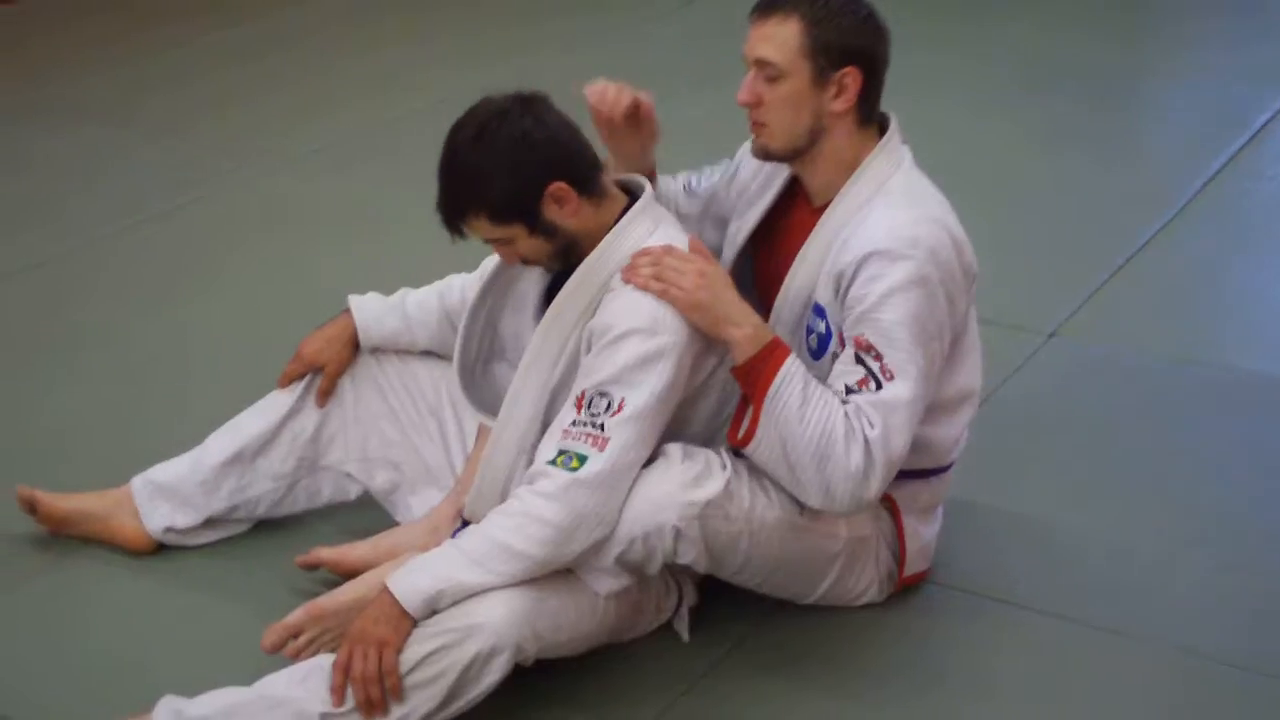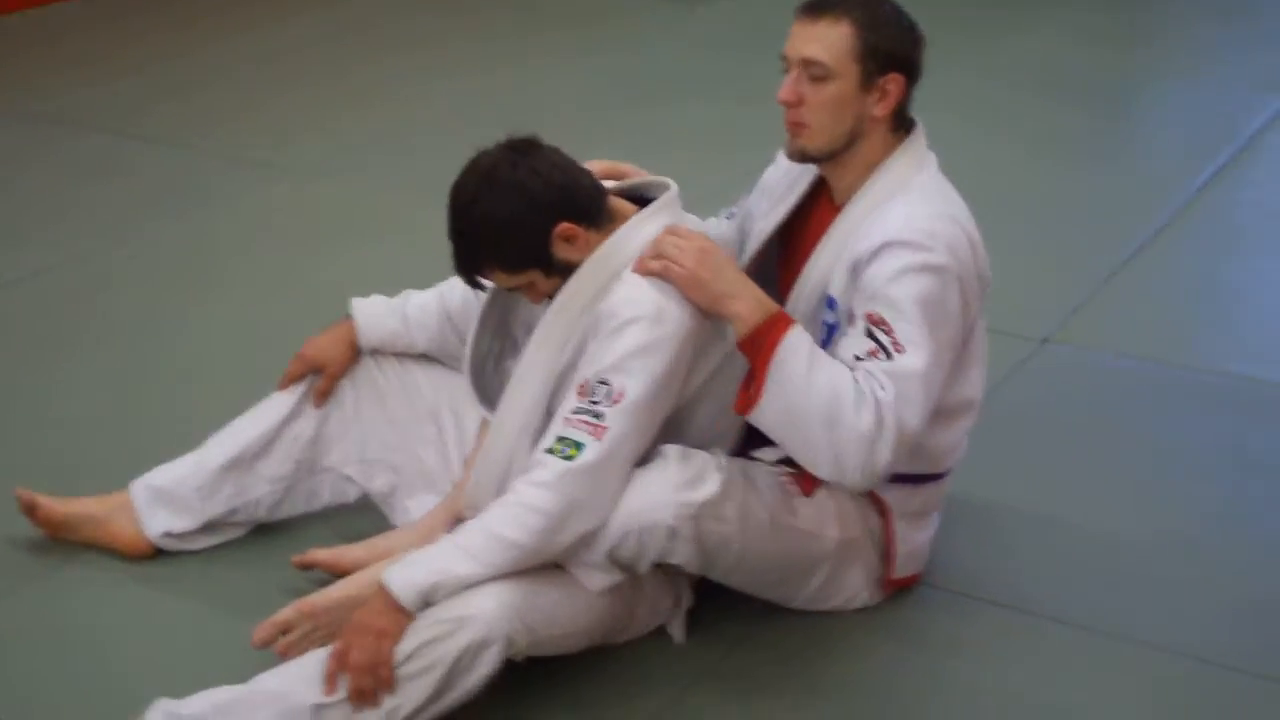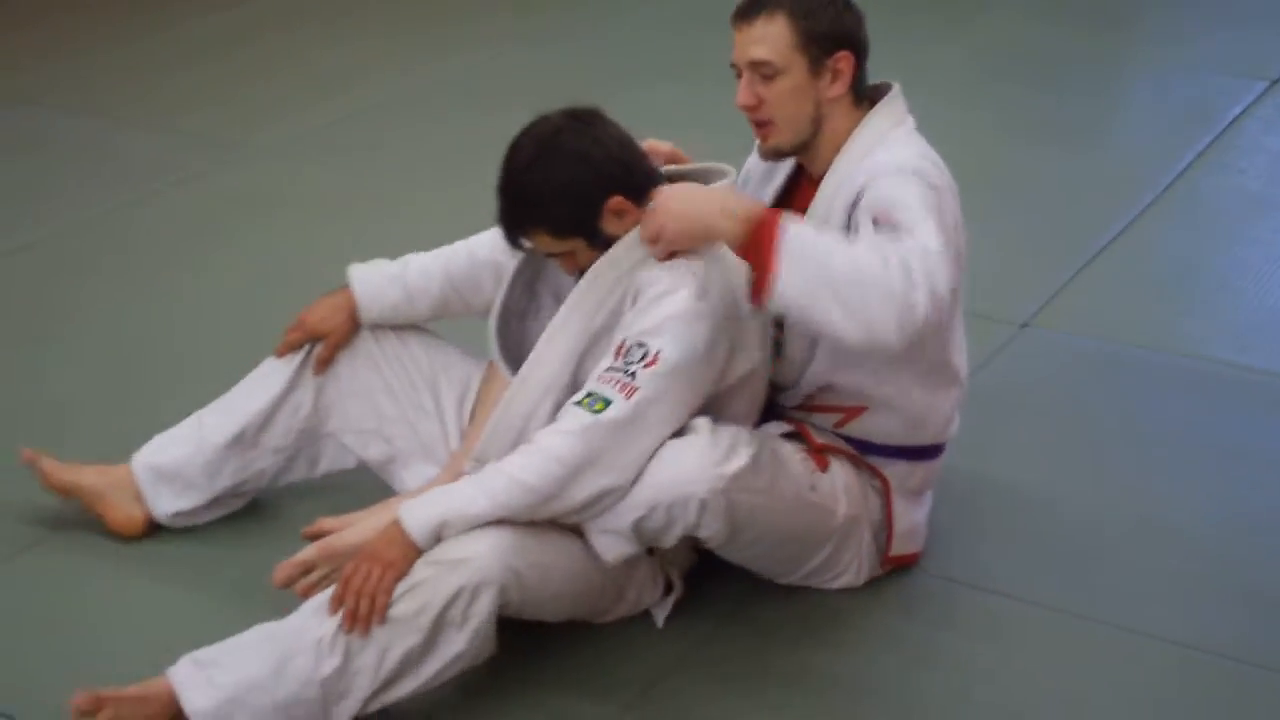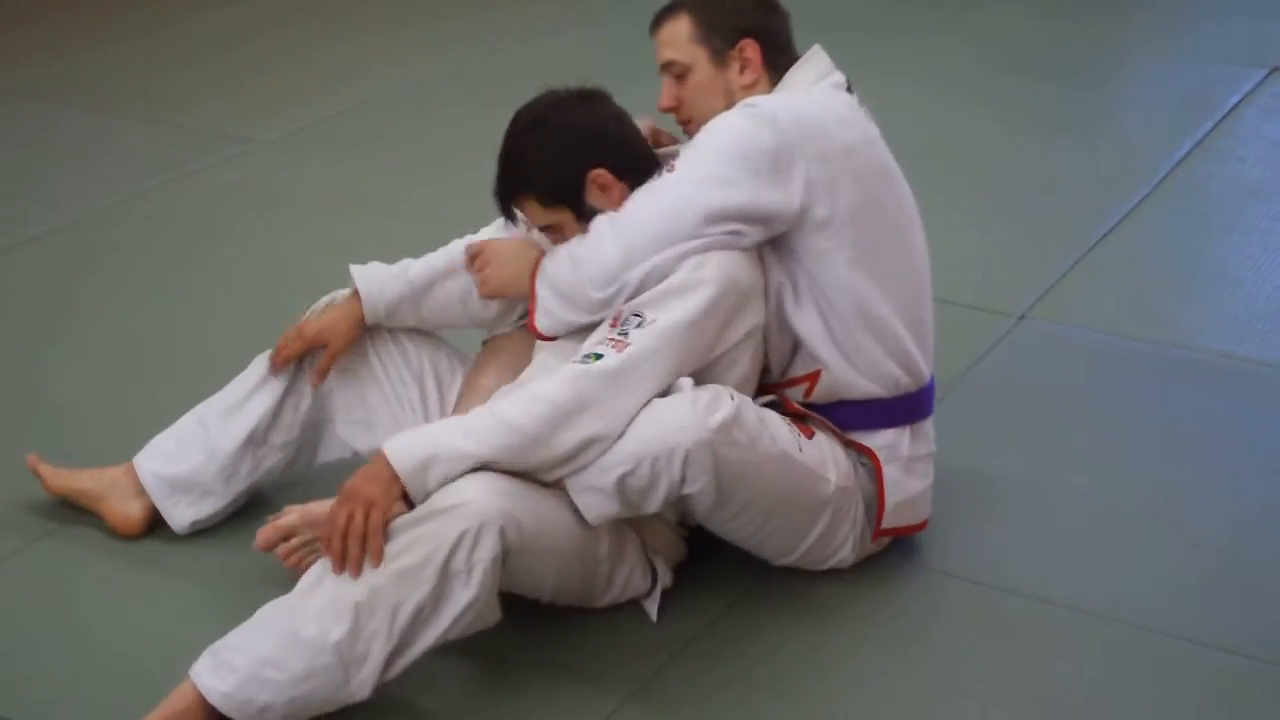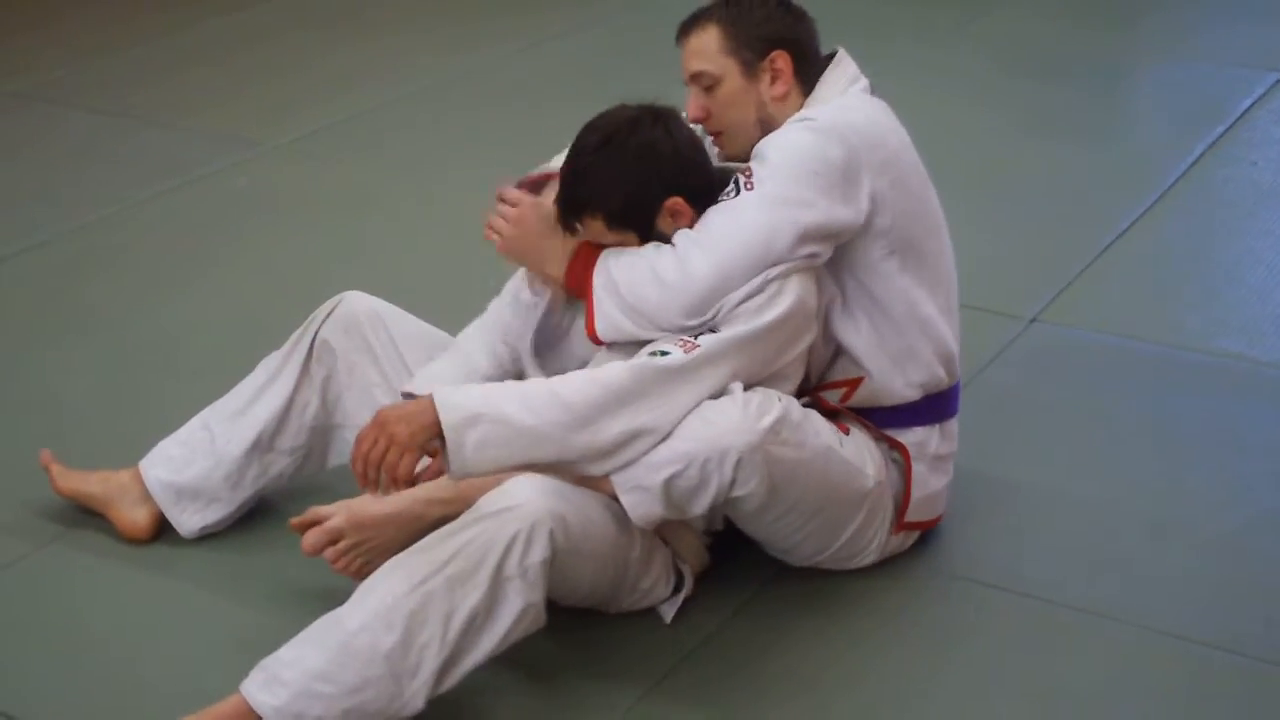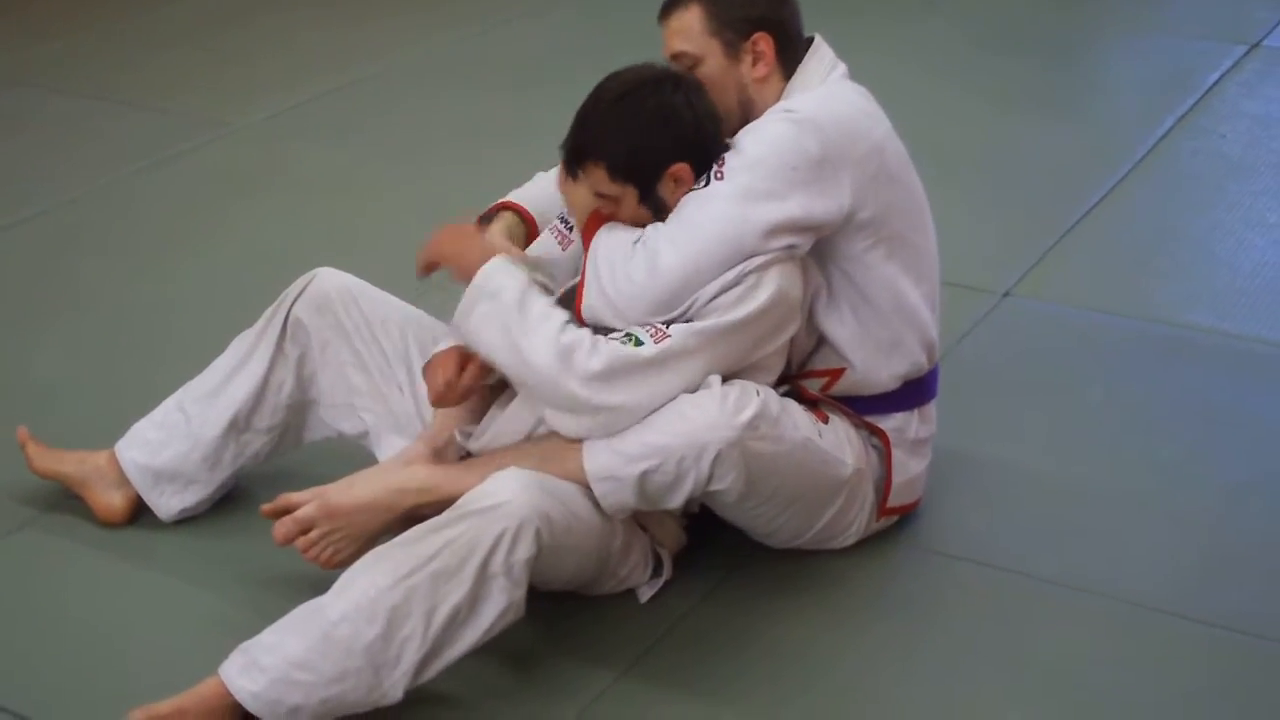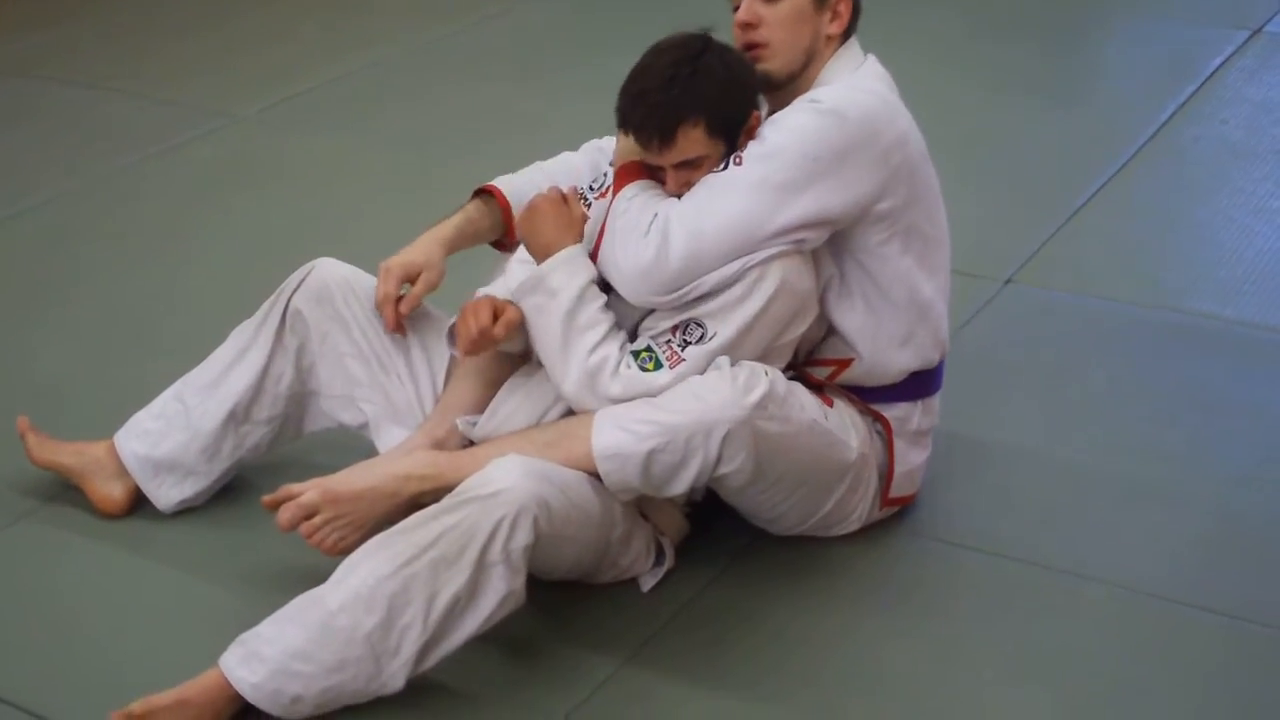
dt=0.7s
person 1, frame 1
left shoulder: (647, 316)
right shoulder: (583, 228)
left elbow: (568, 511)
right elbow: (481, 301)
left wrist: (404, 594)
right wrist: (358, 324)
right hip: (535, 466)
left knee: (484, 621)
right knee: (345, 383)
right ankle: (145, 510)
person 1, frame 2
left shoulder: (649, 311)
right shoulder: (604, 222)
left elbow: (563, 501)
right elbow: (481, 307)
left wrist: (403, 590)
right wrist: (361, 329)
right hip: (536, 466)
left knee: (474, 613)
right knee: (351, 386)
right ankle: (145, 514)
person 1, frame 3
left shoulder: (694, 293)
right shoulder: (623, 213)
left elbow: (586, 460)
right elbow: (496, 260)
left wrist: (417, 525)
right wrist: (360, 296)
right hip: (532, 445)
left knee: (473, 561)
right knee: (344, 349)
right ankle: (149, 488)
person 1, frame 4
left shoulder: (705, 271)
left elbow: (579, 407)
left wrist: (403, 465)
left hip: (619, 527)
right hip: (545, 448)
left knee: (481, 504)
right knee: (357, 335)
person 1, frame 5
left shoulder: (774, 294)
right shoulder: (641, 230)
left elbow: (618, 409)
right elbow: (518, 323)
right wrist: (426, 410)
left hip: (638, 526)
right hip: (546, 455)
left knee: (526, 510)
right knee: (353, 324)
right ankle: (157, 491)
person 1, frame 6
left shoulder: (761, 282)
right shoulder: (637, 201)
left elbow: (596, 393)
right elbow: (541, 277)
left wrist: (482, 275)
right wrist: (467, 356)
left hip: (612, 504)
right hip: (512, 418)
left knee: (513, 506)
right knee: (326, 300)
right ankle: (130, 474)
person 1, frame 7
left shoulder: (774, 275)
left elbow: (619, 398)
right elbow: (542, 251)
left wrist: (560, 261)
right wrist: (501, 310)
left hip: (614, 493)
right hip: (508, 408)
left knee: (509, 495)
right knee: (326, 292)
right ankle: (130, 466)
person 2, frame 1
left shoulder: (903, 251)
right shoulder: (777, 161)
left elbow: (851, 472)
right elbow: (681, 223)
left wrist: (740, 329)
right wrist: (636, 162)
left hip: (859, 523)
right hip: (769, 435)
left knee: (671, 497)
person 2, frame 2
left shoulder: (919, 243)
right shoulder: (806, 167)
left elbow: (864, 443)
right elbow: (722, 254)
left wrist: (742, 305)
left hip: (854, 520)
right hip: (772, 437)
left knee: (668, 496)
person 2, frame 3
left shoulder: (903, 178)
right shoulder: (790, 155)
left elbow: (901, 306)
left wrist: (740, 219)
right wrist: (682, 190)
left hip: (858, 488)
right hip: (773, 415)
left knee: (703, 467)
person 2, frame 4
left shoulder: (774, 130)
right shoulder: (816, 119)
left elbow: (616, 265)
left wrist: (530, 273)
left hip: (855, 474)
right hip: (800, 415)
left knee: (698, 424)
person 2, frame 5
left shoulder: (829, 141)
right shoulder: (788, 131)
left elbow: (685, 291)
left wrist: (561, 255)
left hip: (878, 470)
right hip: (805, 411)
left knee: (745, 427)
person 2, frame 6
left shoulder: (813, 132)
right shoulder: (785, 110)
left elbow: (646, 291)
left wrist: (593, 215)
right wrist: (501, 234)
left hip: (857, 452)
right hip: (783, 391)
left knee: (726, 423)
person 2, frame 7
left shoulder: (843, 120)
right shoulder: (779, 99)
left elbow: (655, 265)
right elbow: (602, 165)
left wrist: (633, 174)
right wrist: (447, 237)
left hip: (858, 442)
right hip: (785, 381)
left knee: (735, 398)
left ankle: (418, 475)
